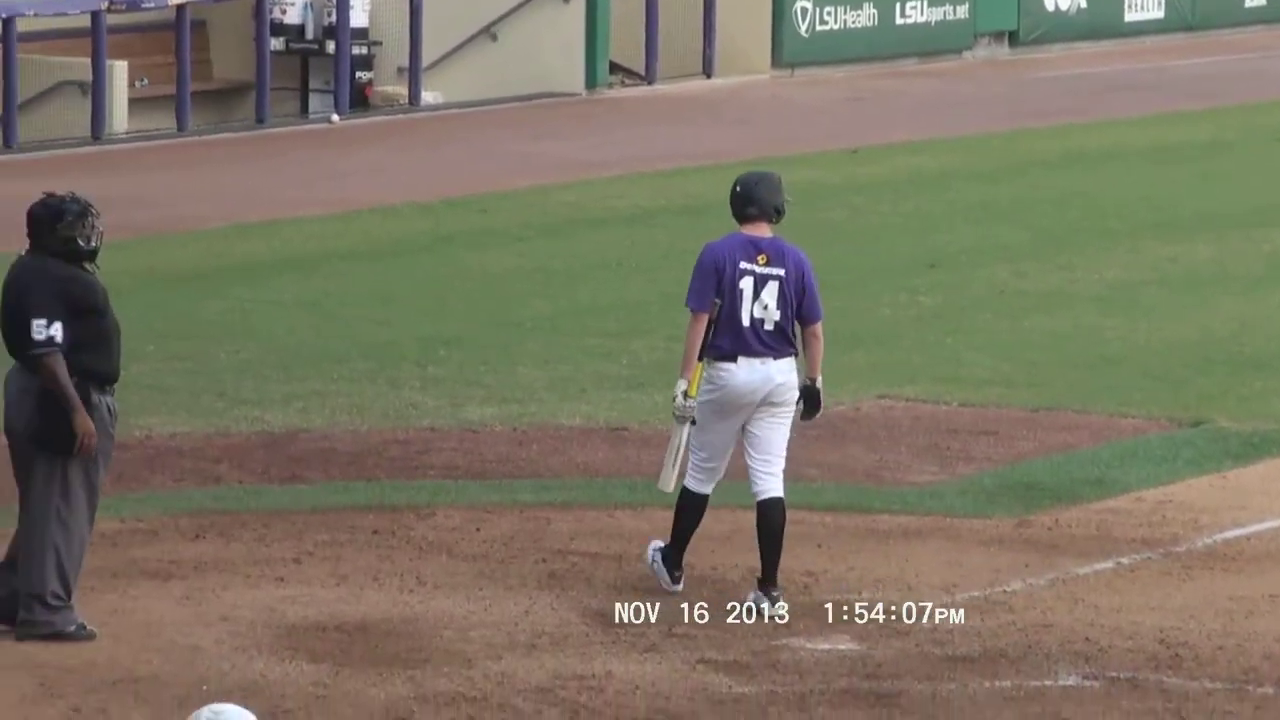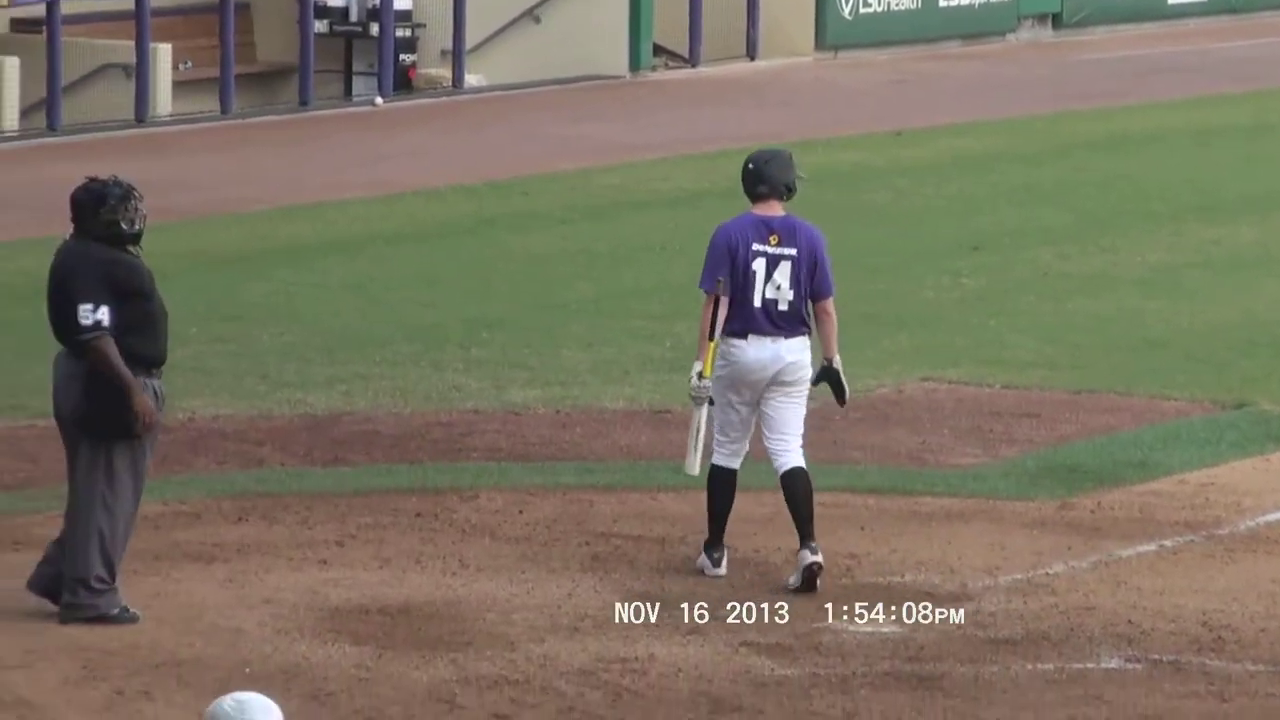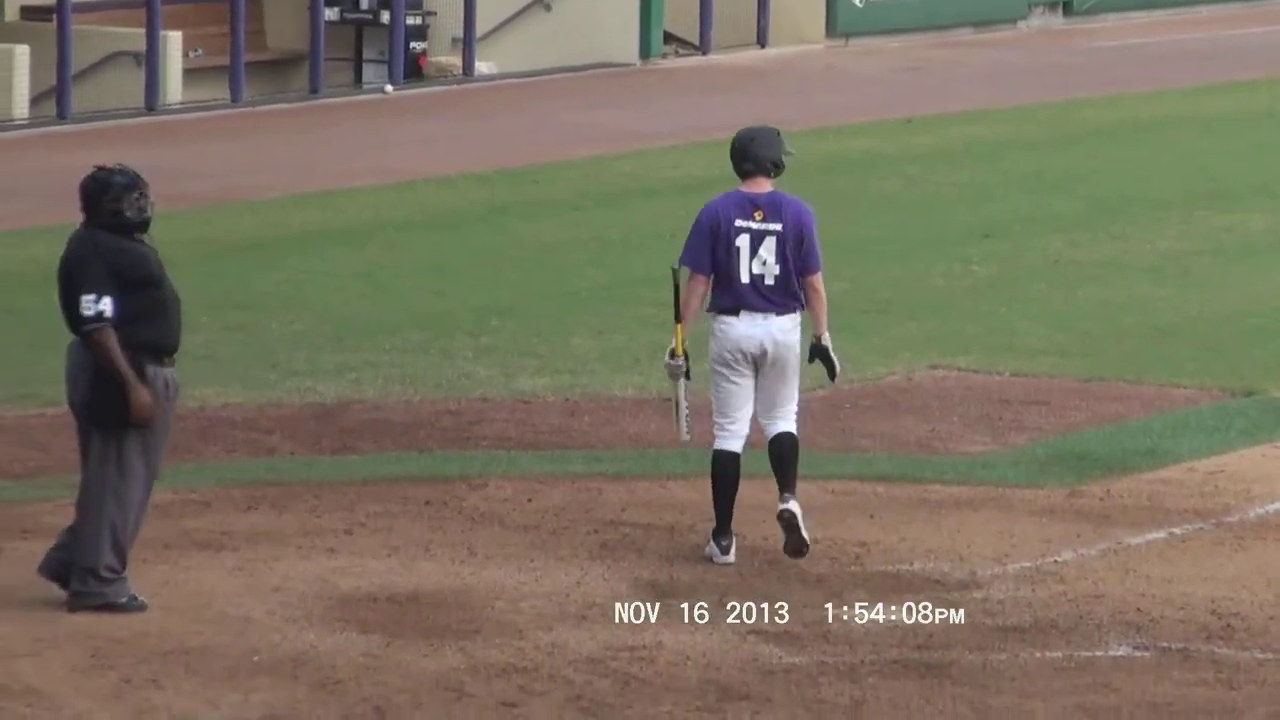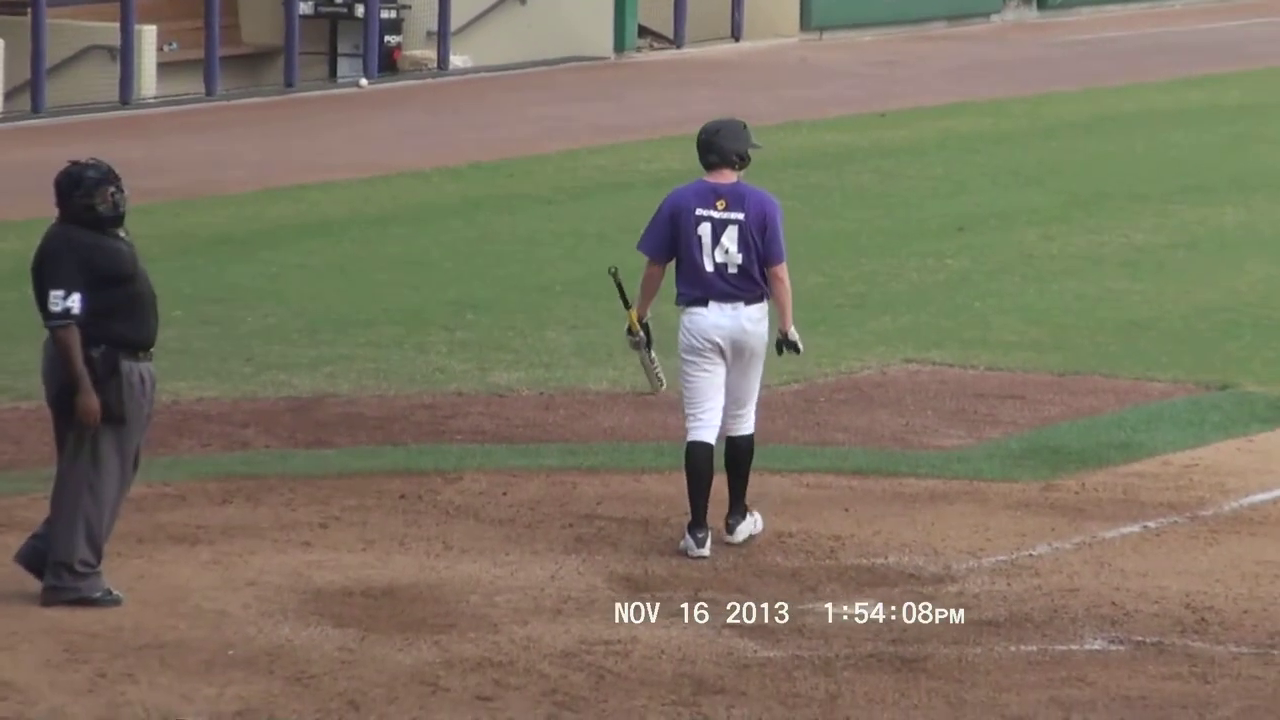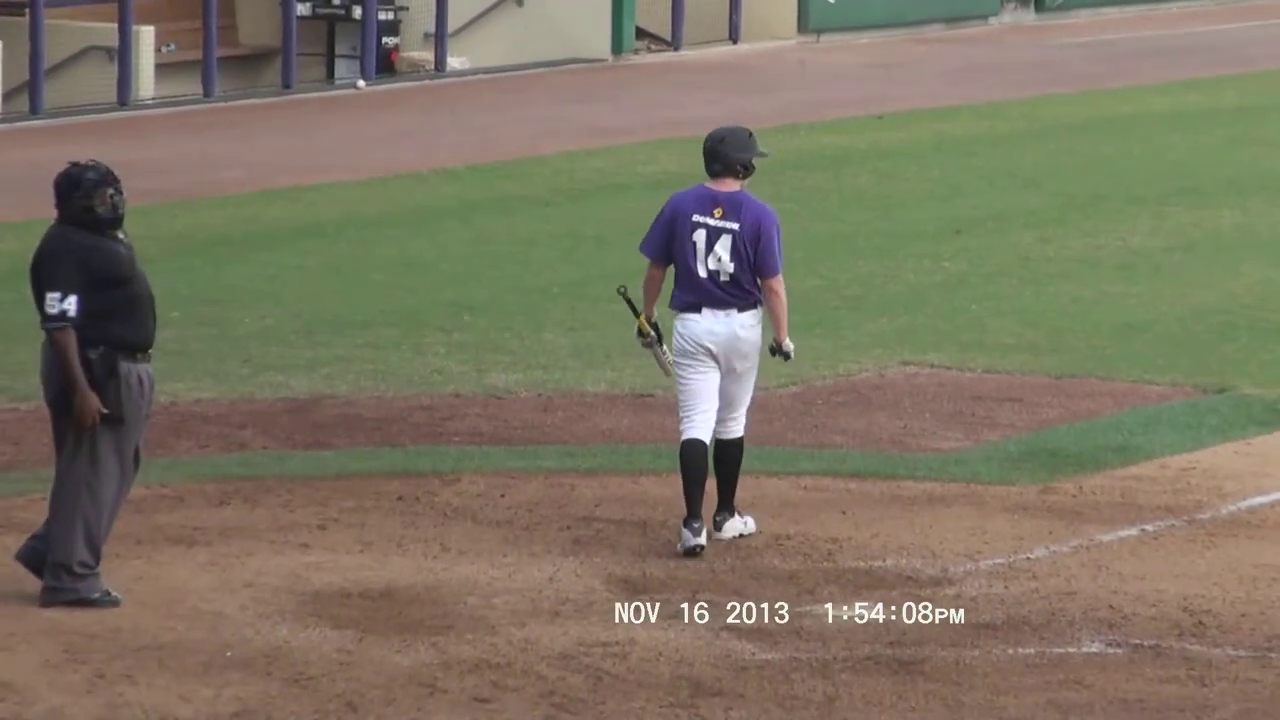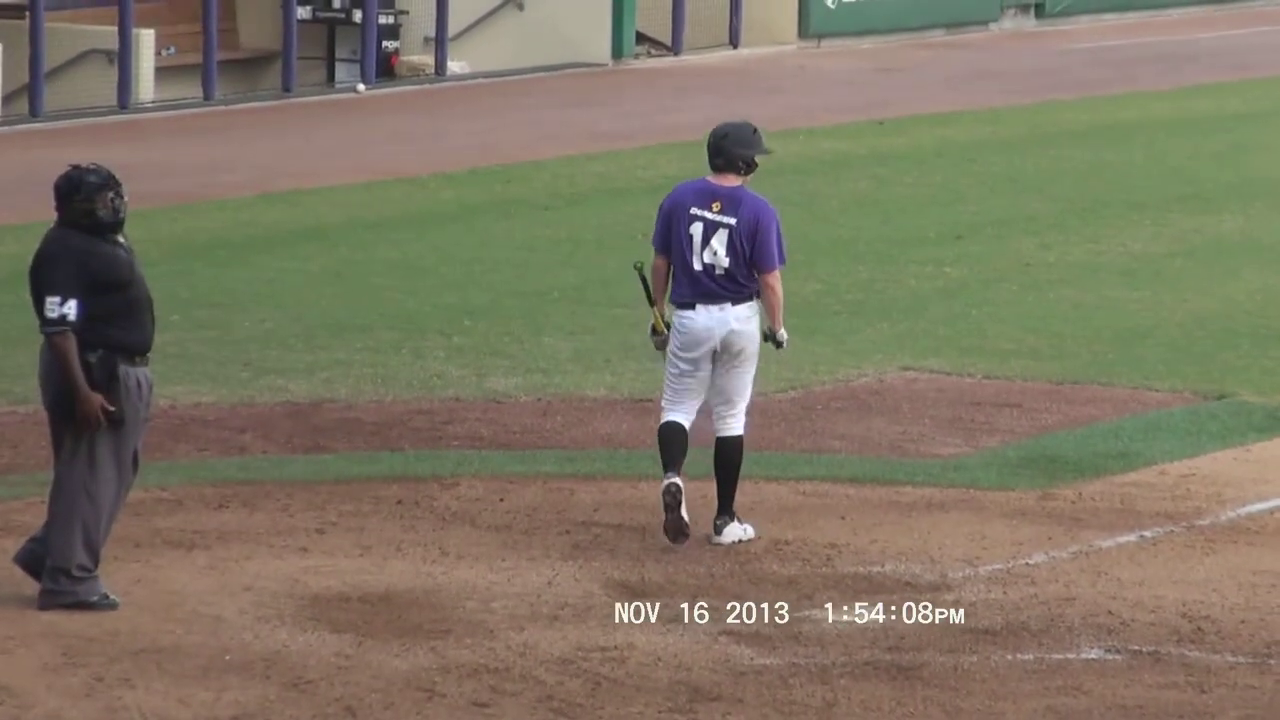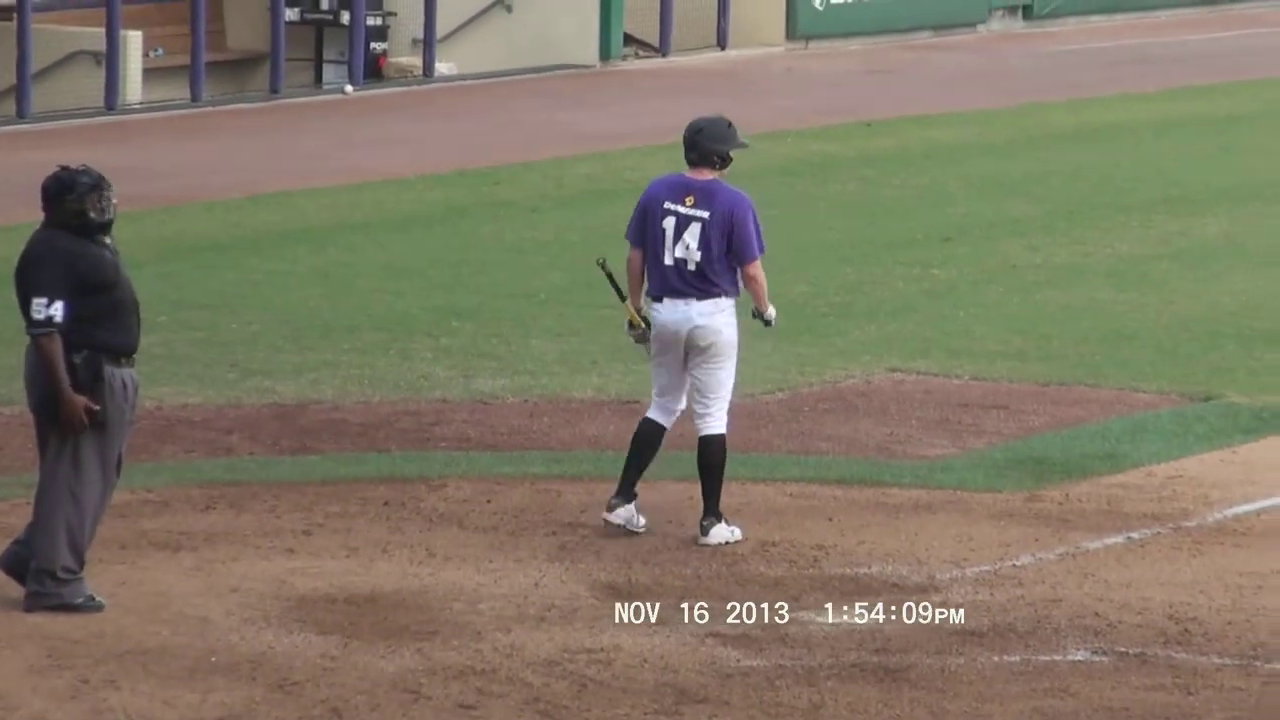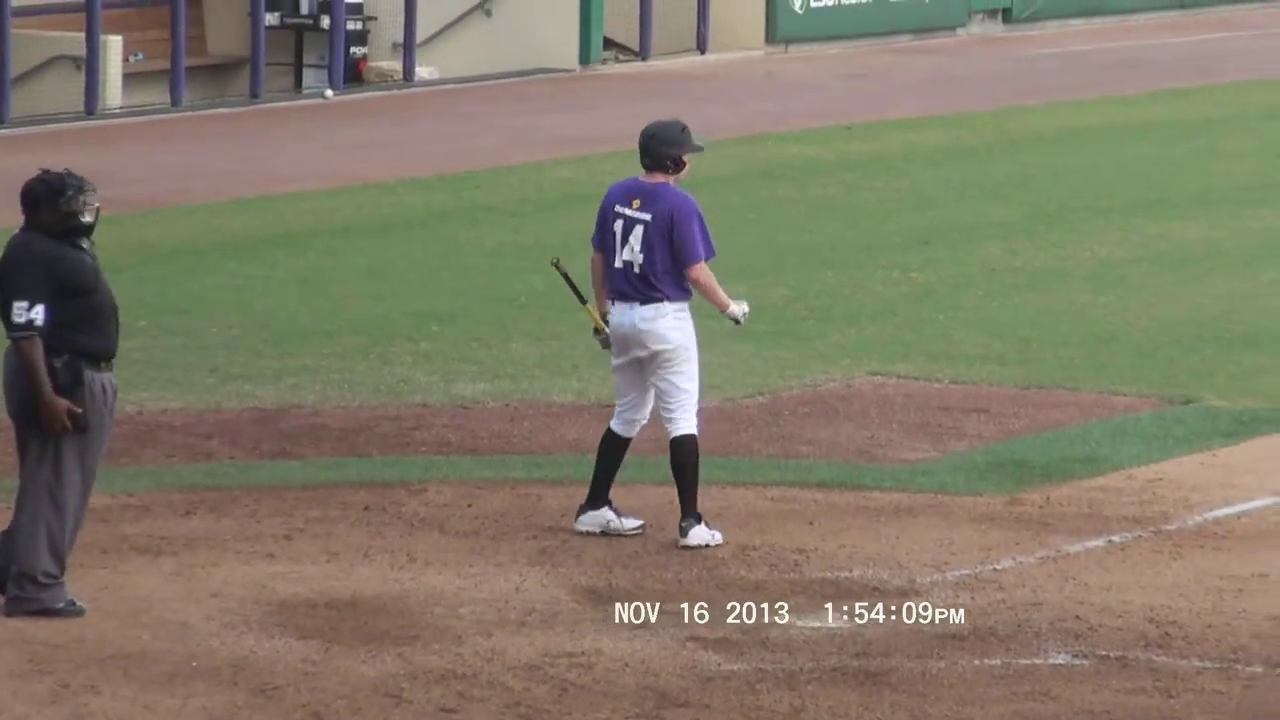
dt=0.2s
person 1, frame 1
left shoulder: (65, 268)
right shoulder: (40, 276)
right elbow: (44, 350)
right wrist: (77, 411)
left hip: (81, 398)
right hip: (63, 402)
left knee: (66, 503)
right knee: (61, 505)
right ankle: (45, 610)
person 1, frame 2
left shoulder: (107, 253)
right shoulder: (84, 260)
right elbow: (93, 335)
left wrist: (138, 386)
right wrist: (135, 390)
left hip: (118, 383)
right hip: (106, 386)
left knee: (114, 486)
right knee: (107, 488)
left ankle: (60, 576)
right ankle: (88, 593)
person 1, frame 3
left shoulder: (123, 240)
right shoulder: (92, 250)
right elbow: (97, 326)
left wrist: (148, 379)
right wrist: (132, 385)
left hip: (145, 371)
right hip: (116, 376)
left knee: (131, 475)
right knee: (118, 477)
left ankle: (73, 563)
right ankle: (98, 582)
person 1, frame 4
left shoulder: (105, 234)
right shoulder: (65, 246)
right elbow: (63, 322)
left wrist: (133, 371)
right wrist: (83, 387)
left hip: (125, 367)
right hip: (98, 370)
left knee: (114, 469)
right knee: (92, 472)
left ankle: (47, 554)
right ankle: (72, 576)
person 1, frame 5
left shoulder: (107, 236)
right shoulder: (63, 247)
right elbow: (59, 325)
left wrist: (134, 372)
right wrist: (80, 389)
left hip: (125, 368)
right hip: (95, 371)
left knee: (115, 469)
right knee: (90, 473)
left ankle: (48, 552)
right ankle: (70, 577)
person 1, frame 6
left shoulder: (108, 239)
right shoulder: (62, 251)
right elbow: (59, 329)
left wrist: (132, 375)
right wrist: (82, 391)
left hip: (124, 372)
right hip: (94, 375)
left knee: (115, 472)
right knee: (89, 477)
left ankle: (47, 555)
right ankle: (69, 580)
person 1, frame 7
left shoulder: (93, 240)
right shoulder: (48, 252)
right elbow: (44, 330)
left wrist: (117, 377)
right wrist: (65, 392)
left hip: (109, 373)
right hip: (79, 376)
left knee: (98, 475)
right knee: (74, 478)
right ankle: (54, 582)
person 1, frame 8
left shoulder: (70, 245)
left wrist: (94, 381)
right wrist: (47, 396)
left hip: (88, 377)
right hip: (60, 381)
left knee: (71, 480)
right knee: (55, 483)
person 2, frame 1
left shoulder: (717, 253)
right shoulder: (795, 259)
left elbow: (699, 323)
right elbow: (812, 331)
left wrist: (684, 382)
right wrist: (813, 382)
left hip: (727, 376)
right hip: (779, 378)
left knee: (701, 475)
right knee: (768, 480)
left ankle: (672, 565)
right ankle: (769, 588)
person 2, frame 2
left shoulder: (730, 234)
right shoulder: (809, 236)
left elbow: (717, 303)
right elbow: (824, 308)
left wrist: (701, 362)
right wrist: (832, 361)
left hip: (740, 353)
right hip: (791, 354)
left knee: (727, 451)
right knee: (788, 452)
left ankle: (715, 551)
right ankle: (808, 548)
person 2, frame 3
left shoulder: (716, 212)
right shoulder: (798, 212)
left elbow: (697, 282)
right elbow: (813, 283)
left wrist: (679, 341)
right wrist: (822, 337)
left hip: (731, 330)
right hip: (782, 330)
left knee: (729, 433)
right knee: (781, 421)
left ankle: (723, 538)
right ankle: (788, 501)
person 2, frame 4
left shoulder: (679, 201)
right shoulder: (762, 203)
left elbow: (655, 268)
right elbow: (777, 273)
left wrist: (640, 318)
right wrist: (788, 327)
left hip: (699, 321)
right hip: (750, 319)
left knee: (702, 425)
right knee: (740, 419)
left ankle: (699, 530)
right ankle: (737, 518)
person 2, frame 5
left shoulder: (679, 205)
right shoulder: (760, 214)
left elbow: (655, 270)
right elbow: (772, 285)
left wrist: (647, 318)
right wrist: (782, 337)
left hip: (692, 326)
right hip: (742, 327)
left knee: (696, 425)
right knee: (731, 422)
left ankle: (694, 523)
right ankle: (725, 515)
person 2, frame 6
left shoulder: (679, 198)
right shoulder: (758, 209)
left elbow: (660, 264)
right elbow: (769, 281)
left wrist: (658, 316)
right wrist: (777, 327)
left hip: (689, 320)
right hip: (739, 321)
left knee: (676, 410)
right knee: (730, 418)
left ankle: (672, 479)
right ankle: (725, 519)
person 2, frame 7
left shoulder: (656, 192)
right shoulder: (734, 202)
left elbow: (635, 257)
right elbow: (751, 271)
left wrist: (636, 310)
right wrist: (764, 308)
left hip: (665, 313)
right hip: (714, 316)
left knee: (664, 406)
right knee: (711, 416)
left ankle: (623, 498)
right ankle: (712, 520)
person 2, frame 8
left shoulder: (616, 195)
right shoulder: (680, 204)
left elbow: (598, 260)
right elbow: (696, 273)
left wrist: (603, 313)
right wrist: (730, 306)
left hip: (622, 317)
right hip: (665, 319)
left knee: (628, 414)
right knee: (681, 417)
left ankle: (595, 507)
right ankle: (691, 522)
